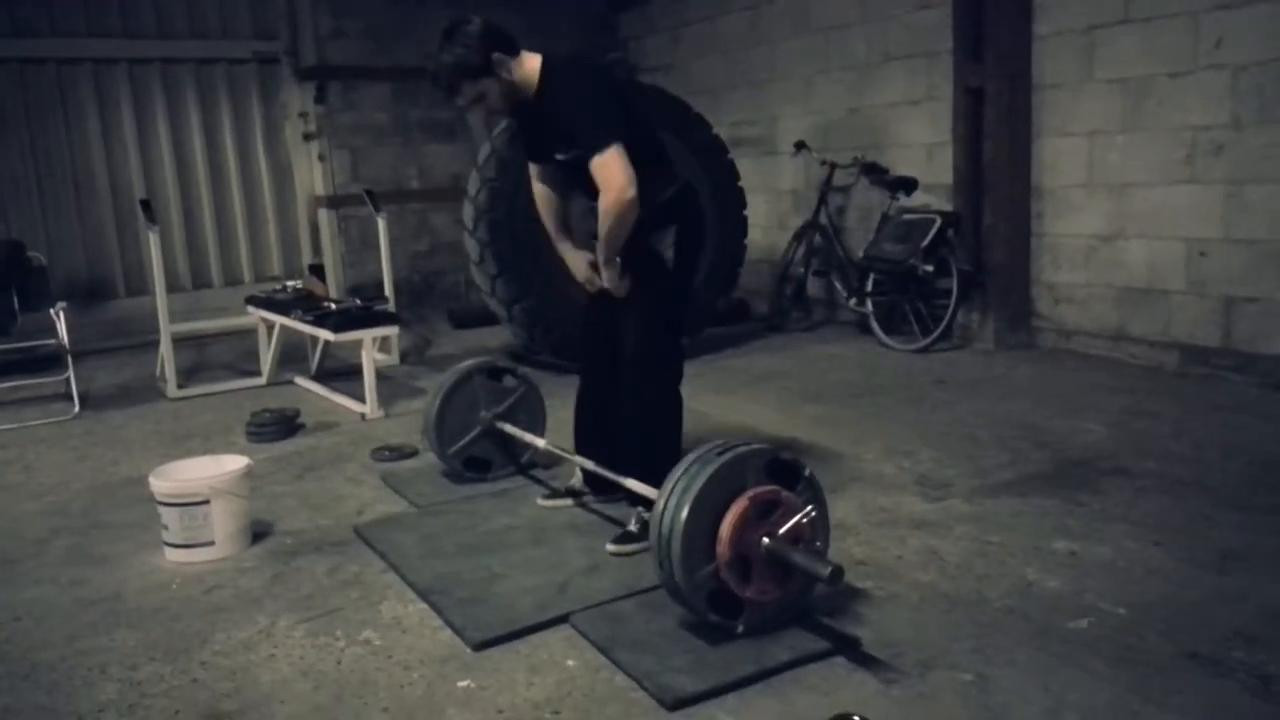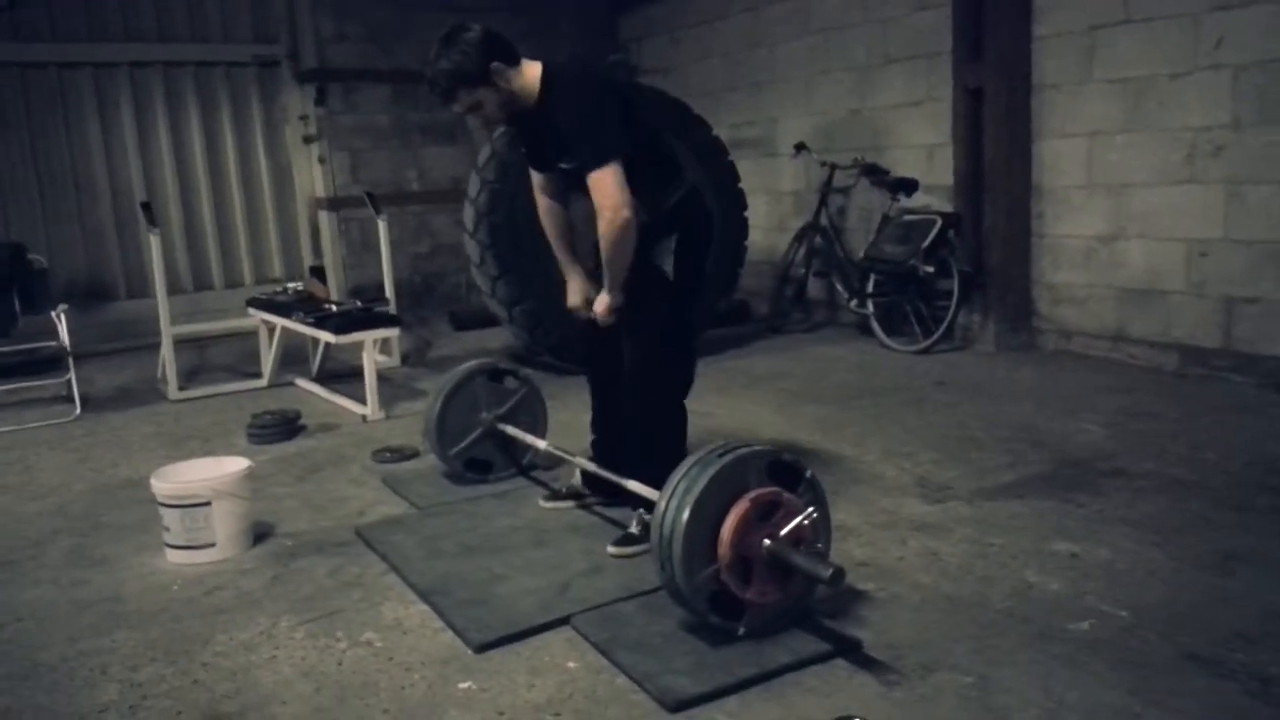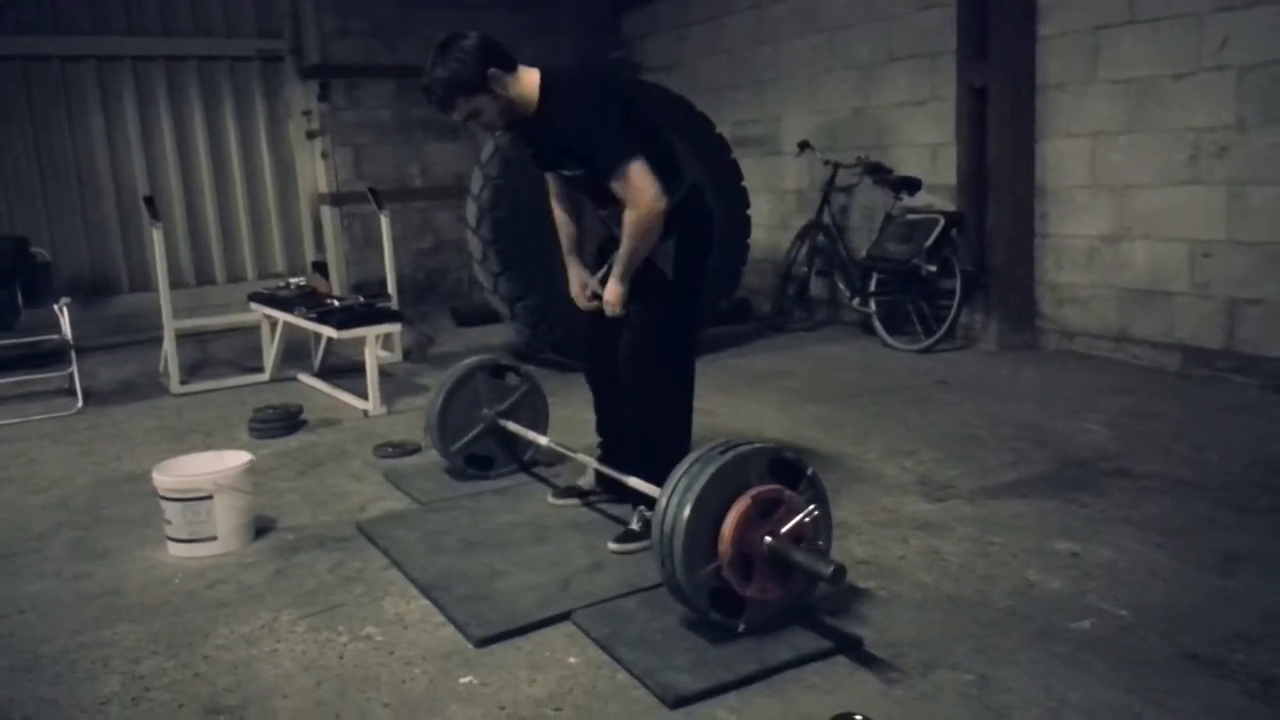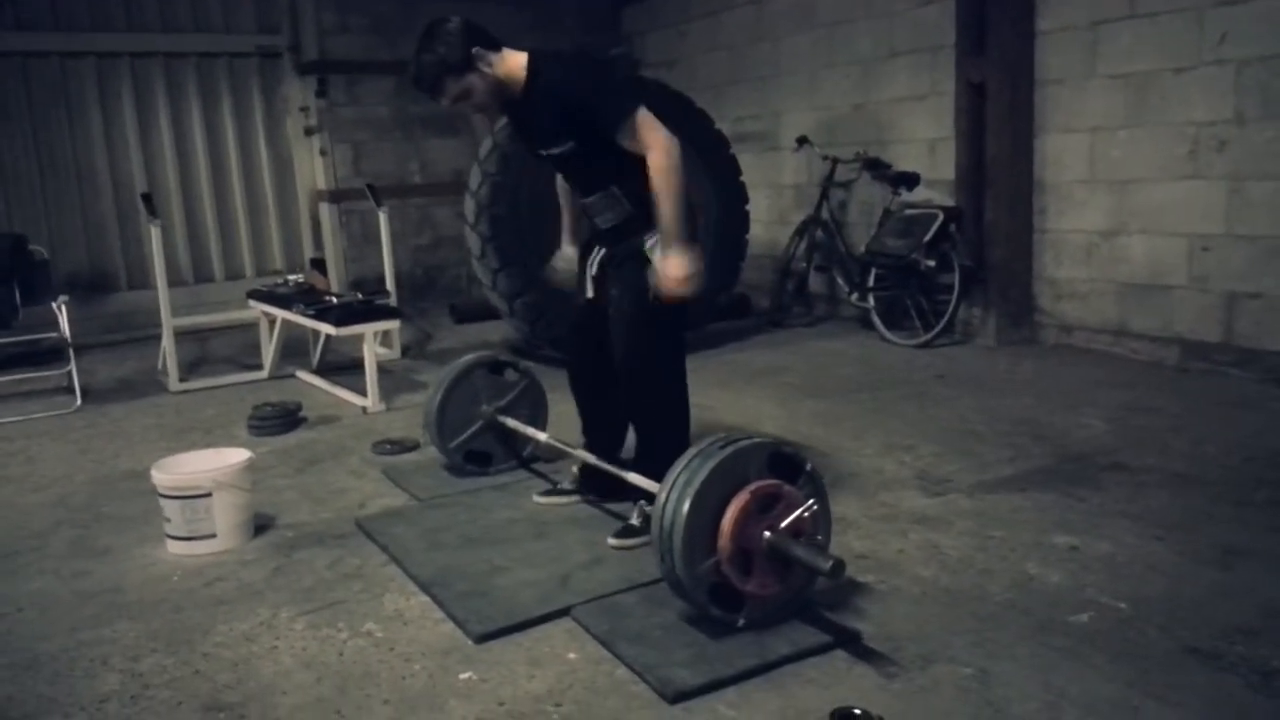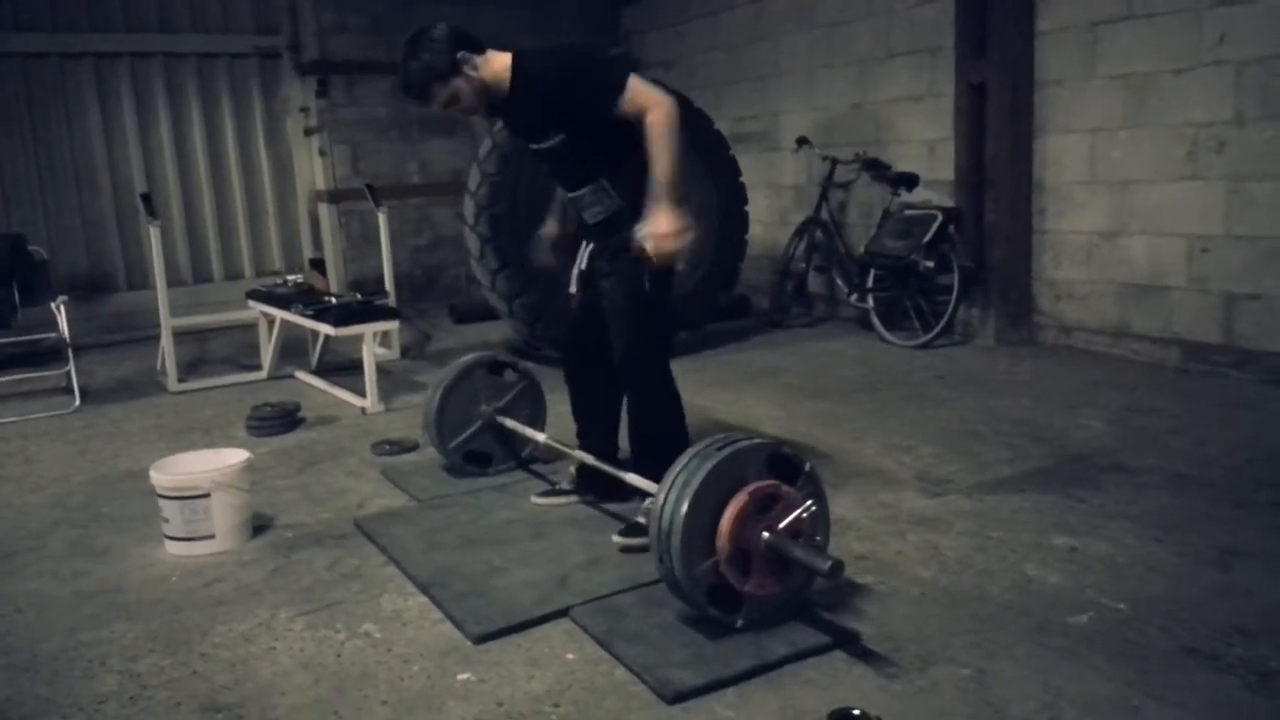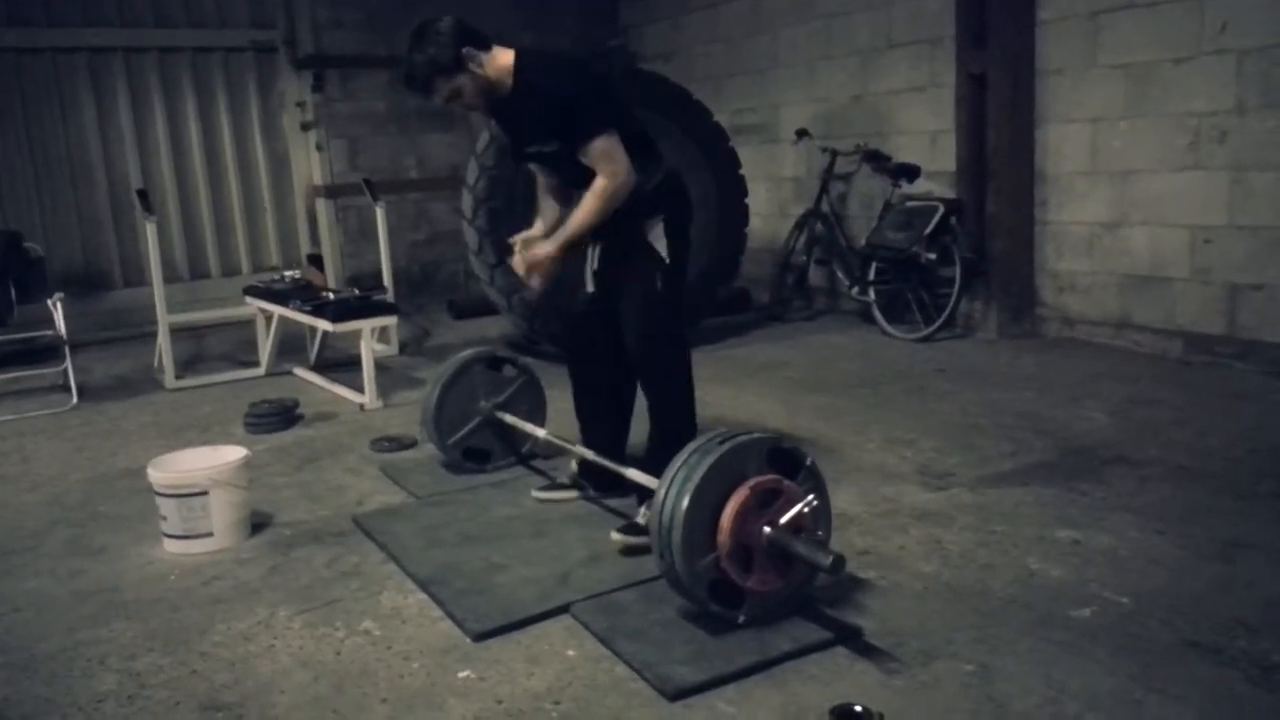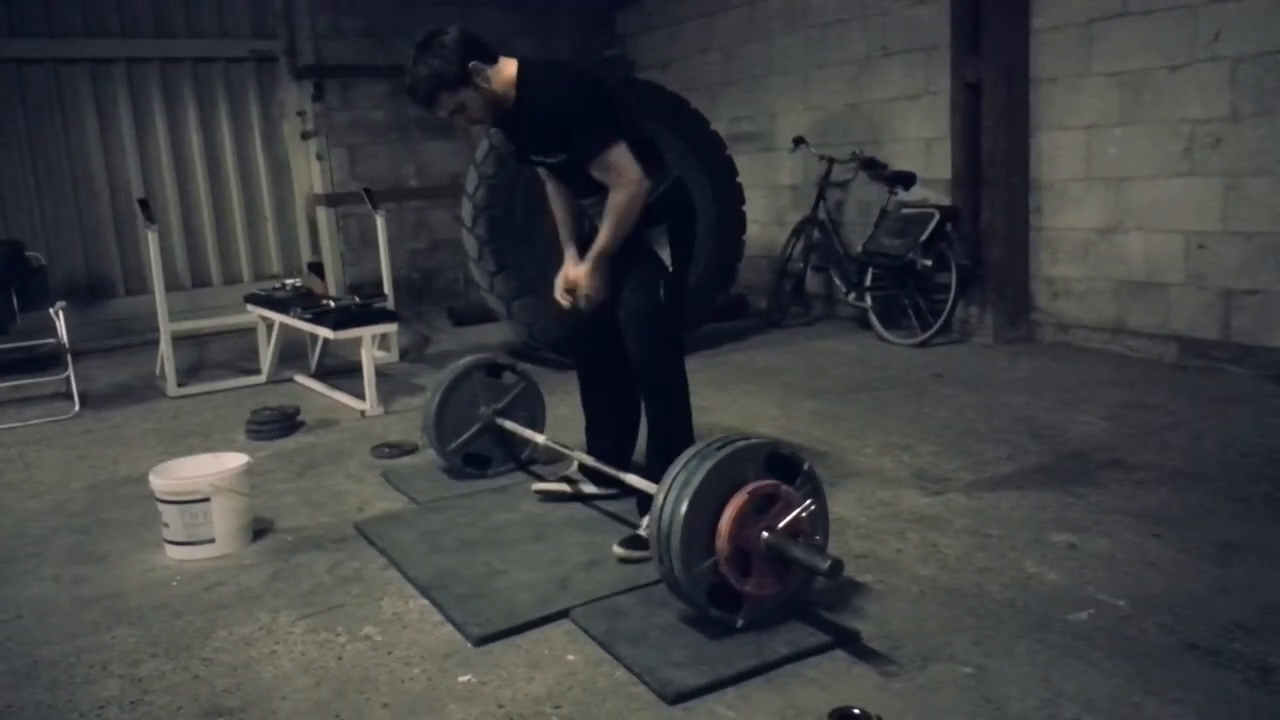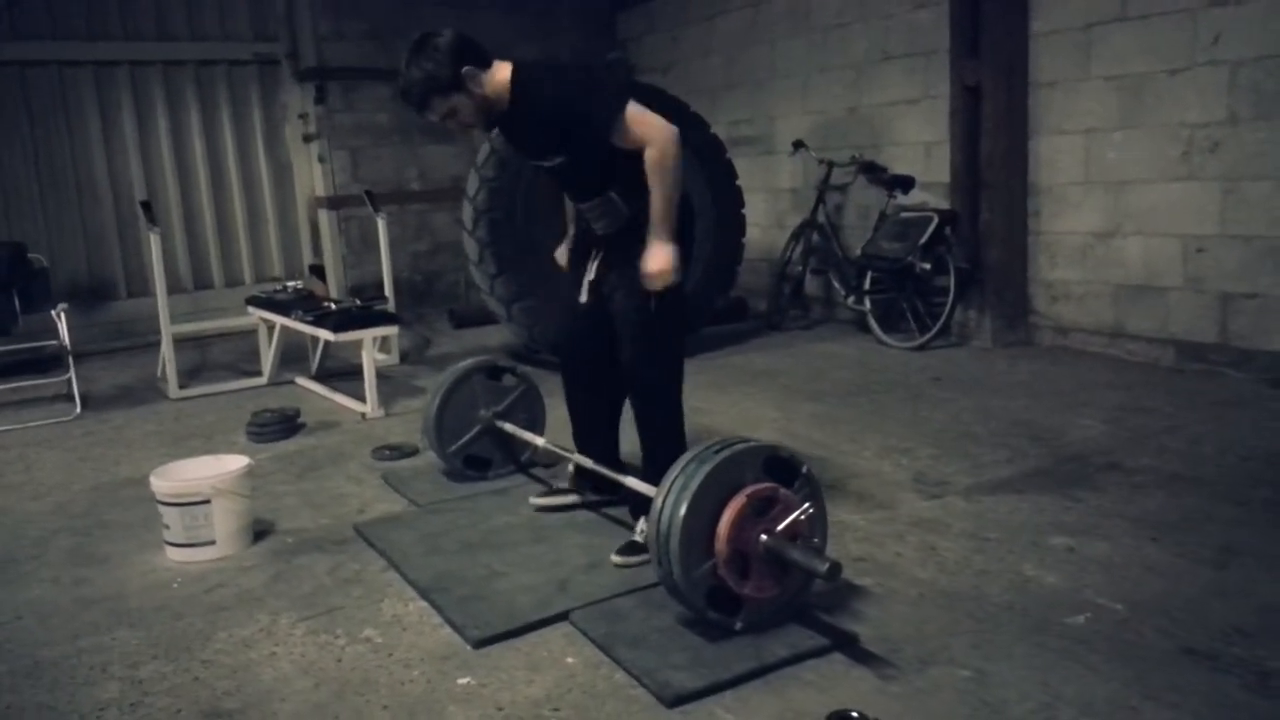
dt=0.2s
person 1, frame 1
left shoulder: (576, 87)
right shoulder: (527, 104)
left elbow: (621, 192)
right elbow: (544, 180)
left wrist: (608, 260)
right wrist: (567, 248)
left hip: (656, 225)
right hip: (616, 231)
left knee: (645, 364)
right knee: (598, 356)
left ankle: (656, 501)
right ankle: (602, 473)
person 1, frame 2
left shoulder: (577, 98)
right shoulder: (528, 111)
left elbow: (617, 213)
right elbow: (547, 193)
left wrist: (612, 291)
right wrist: (574, 277)
left hip: (668, 230)
right hip: (630, 233)
left knee: (649, 368)
right knee: (603, 357)
left ankle: (658, 503)
right ankle: (605, 476)
person 1, frame 3
left shoulder: (578, 104)
right shoulder: (530, 116)
left elbow: (649, 204)
left wrist: (621, 279)
right wrist: (575, 267)
left hip: (671, 230)
right hip: (628, 231)
left knee: (648, 365)
right knee: (602, 354)
left ankle: (660, 501)
right ankle: (615, 473)
person 1, frame 4
left shoulder: (567, 79)
right shoulder: (519, 103)
left elbow: (660, 147)
left wrist: (676, 246)
right wrist: (569, 240)
left hip: (647, 230)
right hip: (607, 229)
left knee: (642, 360)
right knee: (585, 356)
left ankle: (659, 496)
right ankle: (599, 473)
person 1, frame 5
left shoulder: (552, 72)
right shoulder: (506, 102)
left elbow: (659, 107)
left wrist: (665, 206)
right wrist: (556, 218)
left hip: (638, 226)
right hip: (597, 227)
left knee: (636, 354)
right knee: (579, 353)
right ankle: (595, 475)
person 1, frame 6
left shoulder: (556, 80)
right shoulder: (505, 104)
left elbow: (618, 174)
left wrist: (555, 247)
right wrist: (542, 230)
left hip: (649, 214)
right hip: (604, 220)
left knee: (652, 351)
right knee: (587, 344)
right ankle: (600, 470)
person 1, frame 7
left shoulder: (560, 93)
right shoulder: (511, 112)
left elbow: (631, 185)
left wrist: (593, 265)
right wrist: (571, 257)
left hip: (655, 221)
right hip: (608, 227)
left knee: (651, 359)
right knee: (595, 348)
right ankle: (603, 469)
person 1, frame 8
left shoulder: (554, 90)
right shoulder: (510, 113)
left elbow: (661, 137)
left wrist: (662, 241)
right wrist: (574, 237)
left hip: (643, 234)
right hip: (605, 232)
left knee: (645, 366)
right knee: (580, 353)
right ankle: (594, 476)
